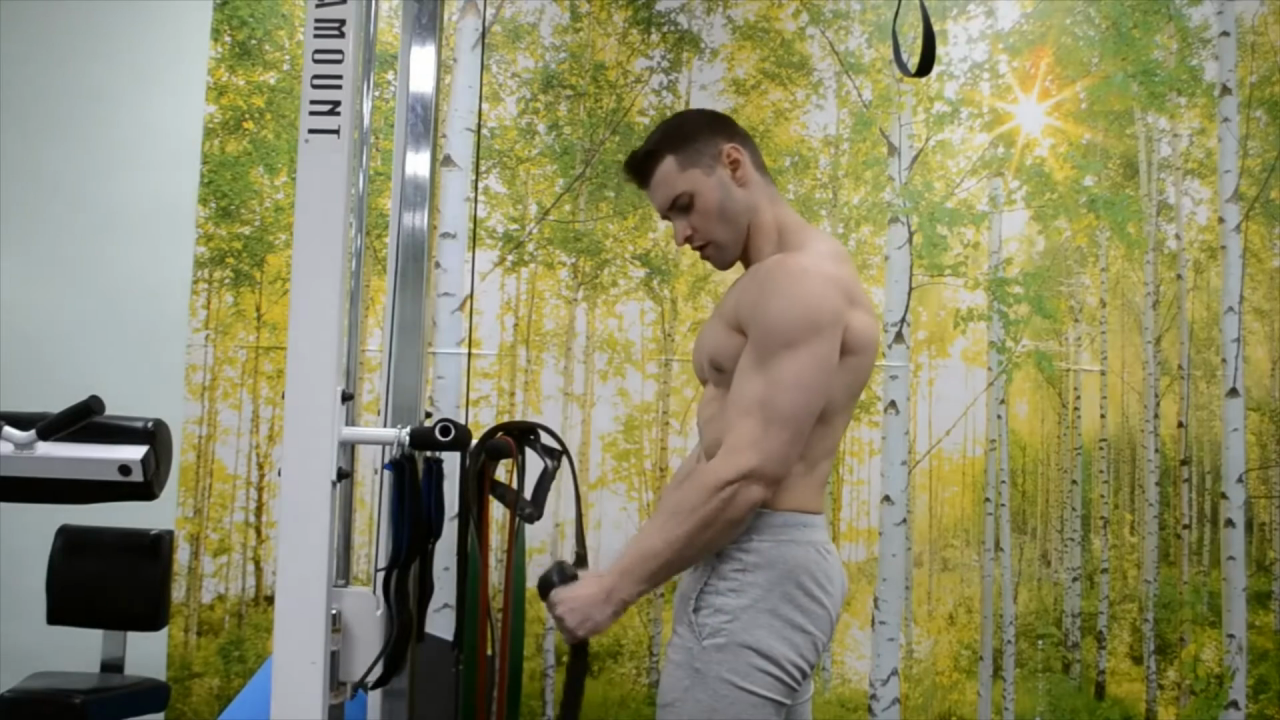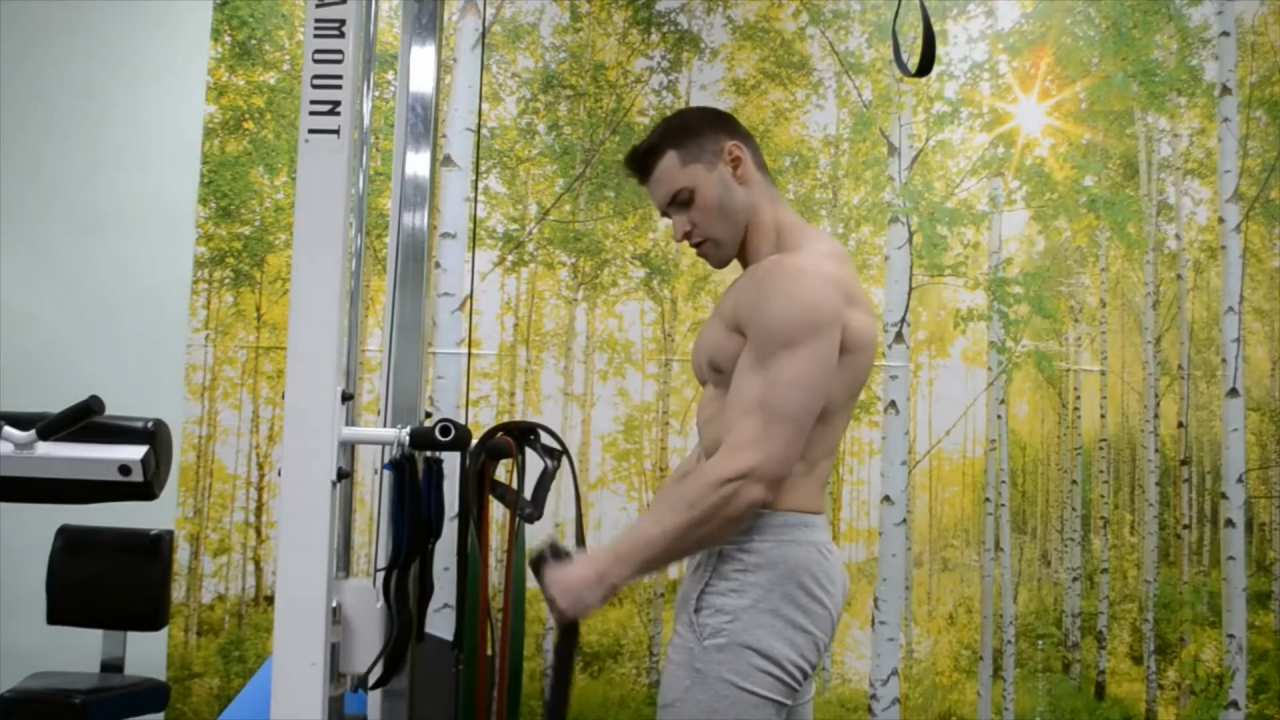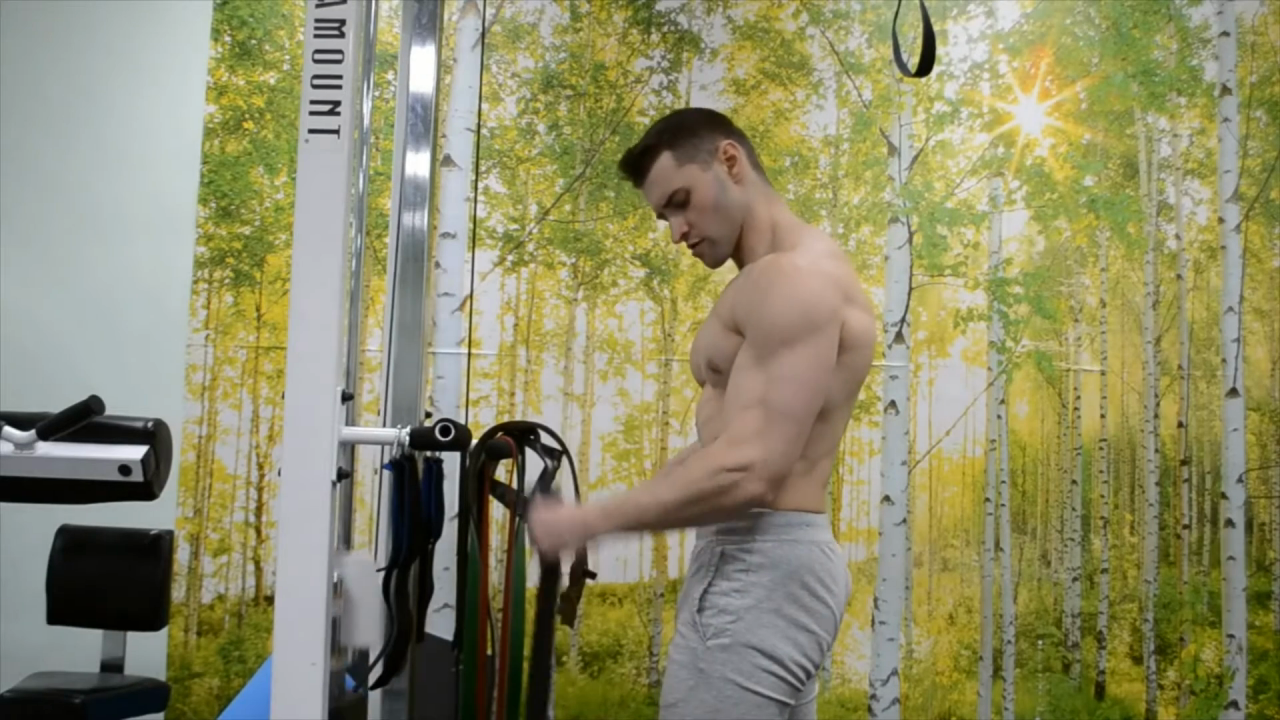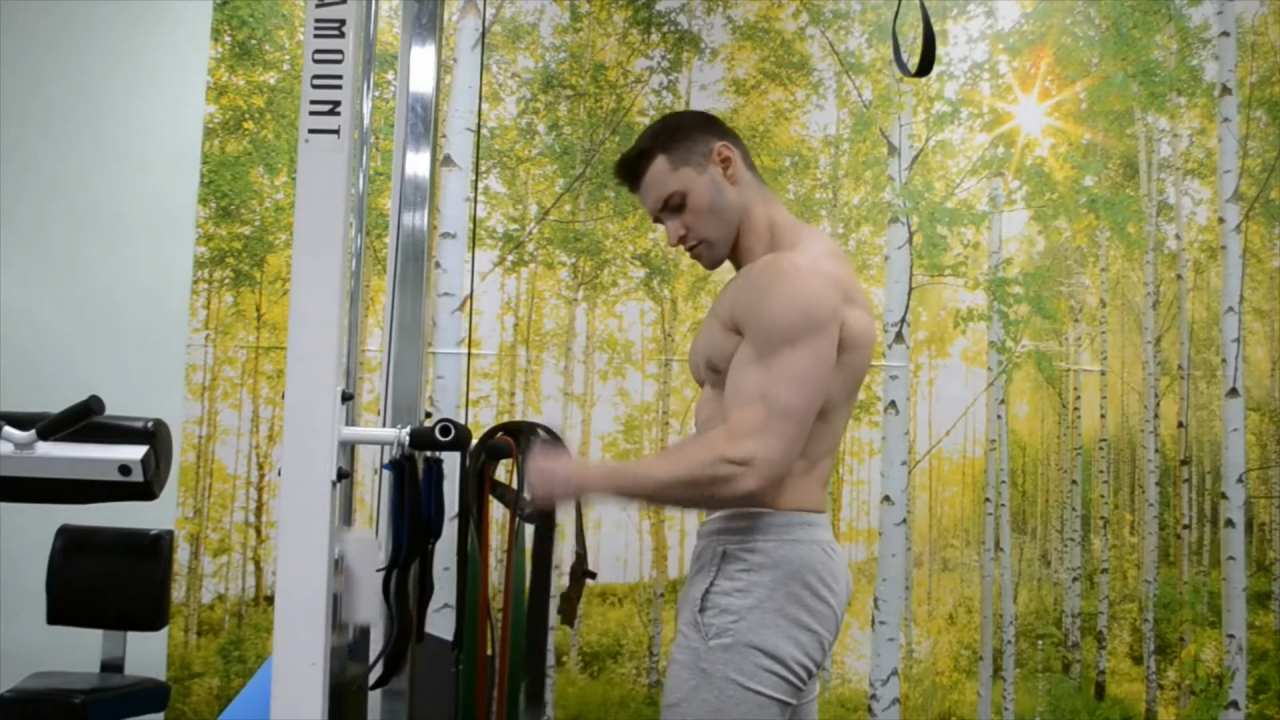
dt=0.1s
person 1, frame 1
left shoulder: (800, 281)
right shoulder: (779, 284)
left elbow: (747, 476)
right elbow: (716, 452)
left wrist: (615, 587)
right wrist: (626, 570)
left hip: (758, 572)
right hip: (769, 566)
person 1, frame 2
left shoulder: (798, 279)
right shoulder: (780, 281)
left elbow: (747, 475)
right elbow: (721, 454)
left wrist: (606, 570)
right wrist: (619, 559)
left hip: (758, 570)
right hip: (770, 564)
person 1, frame 3
left shoulder: (795, 278)
right shoulder: (777, 281)
left elbow: (747, 470)
right elbow: (720, 450)
left wrist: (589, 520)
right wrist: (605, 518)
left hip: (759, 570)
right hip: (769, 563)
person 1, frame 4
left shoulder: (795, 275)
right shoulder: (777, 279)
left elbow: (745, 465)
right elbow: (724, 445)
left wrist: (586, 475)
right wrist: (605, 472)
left hip: (762, 570)
right hip: (770, 563)
